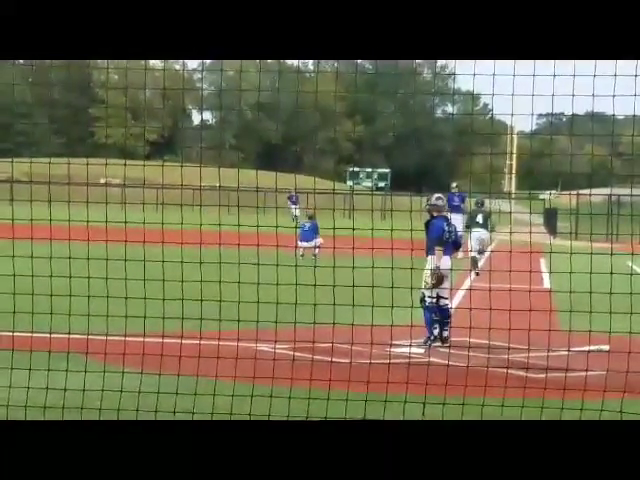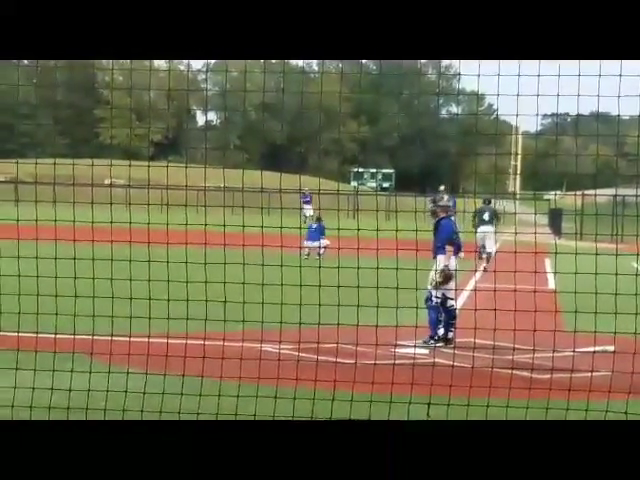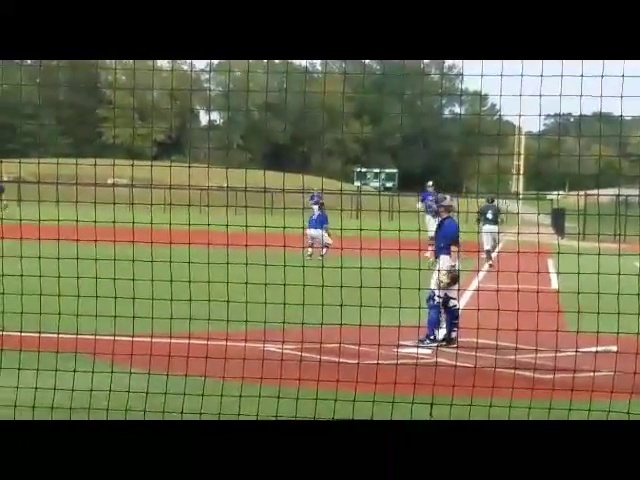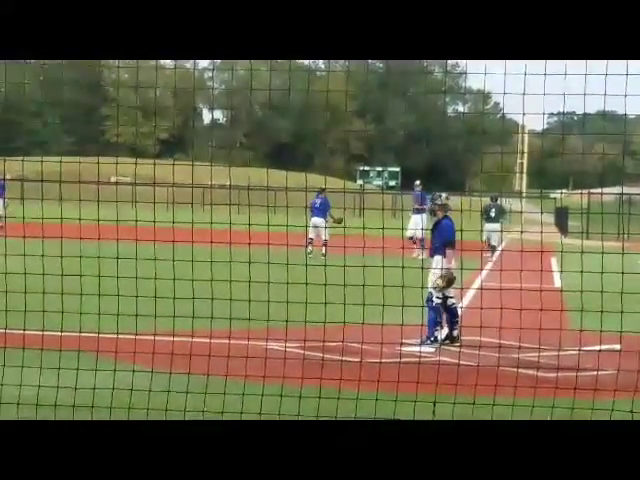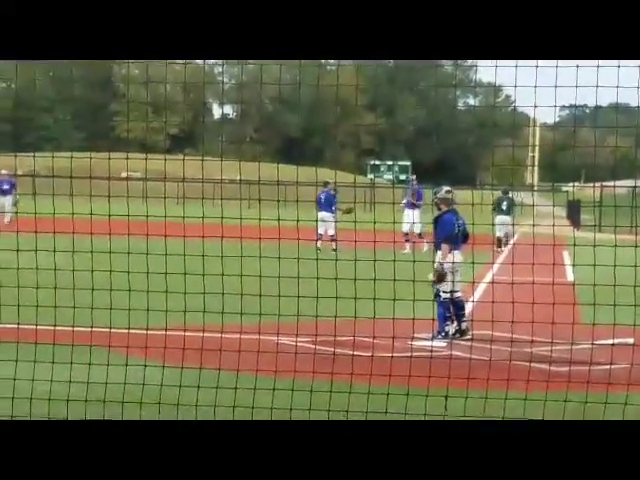
dt=0.3s
person 1, frame 1
left shoulder: (435, 223)
right shoulder: (449, 223)
left elbow: (438, 245)
right elbow: (457, 245)
left wrist: (436, 266)
left hip: (436, 262)
right hip: (446, 263)
left knee: (427, 299)
right knee: (443, 301)
left ankle: (433, 335)
right ankle: (444, 336)
person 1, frame 2
left shoulder: (444, 223)
right shoulder: (450, 223)
left elbow: (449, 245)
right elbow: (458, 248)
left wrist: (445, 265)
left hip: (443, 263)
right hip: (450, 263)
left knee: (433, 300)
right knee: (449, 301)
left ankle: (436, 336)
right ankle: (448, 336)
person 1, frame 3
left shoulder: (449, 223)
right shoulder: (445, 223)
left elbow: (454, 245)
left wrist: (453, 265)
right wrist: (436, 259)
left hip: (446, 263)
right hip: (445, 263)
left knee: (434, 299)
right knee: (450, 301)
left ankle: (432, 336)
right ankle: (451, 336)
person 1, frame 4
left shoulder: (444, 223)
right shoulder: (444, 222)
left elbow: (450, 247)
left wrist: (448, 268)
left hip: (441, 263)
right hip: (443, 263)
left knee: (434, 300)
right knee: (448, 300)
left ankle: (433, 337)
right ankle: (453, 335)
person 1, frame 5
left shoulder: (445, 218)
right shoulder: (457, 216)
left elbow: (445, 242)
right elbow: (465, 238)
left wrist: (440, 263)
left hip: (446, 257)
right hip: (457, 256)
left knee: (443, 295)
right knee: (455, 293)
left ankle: (445, 331)
right ankle: (462, 328)
